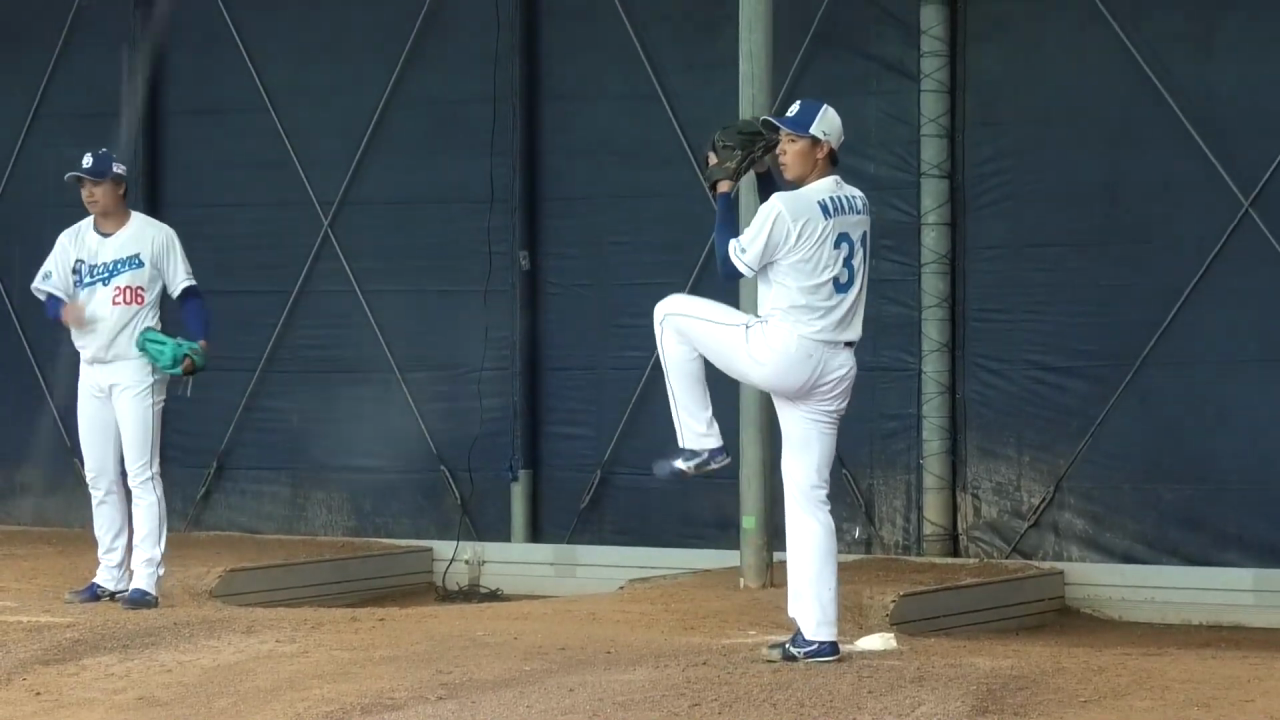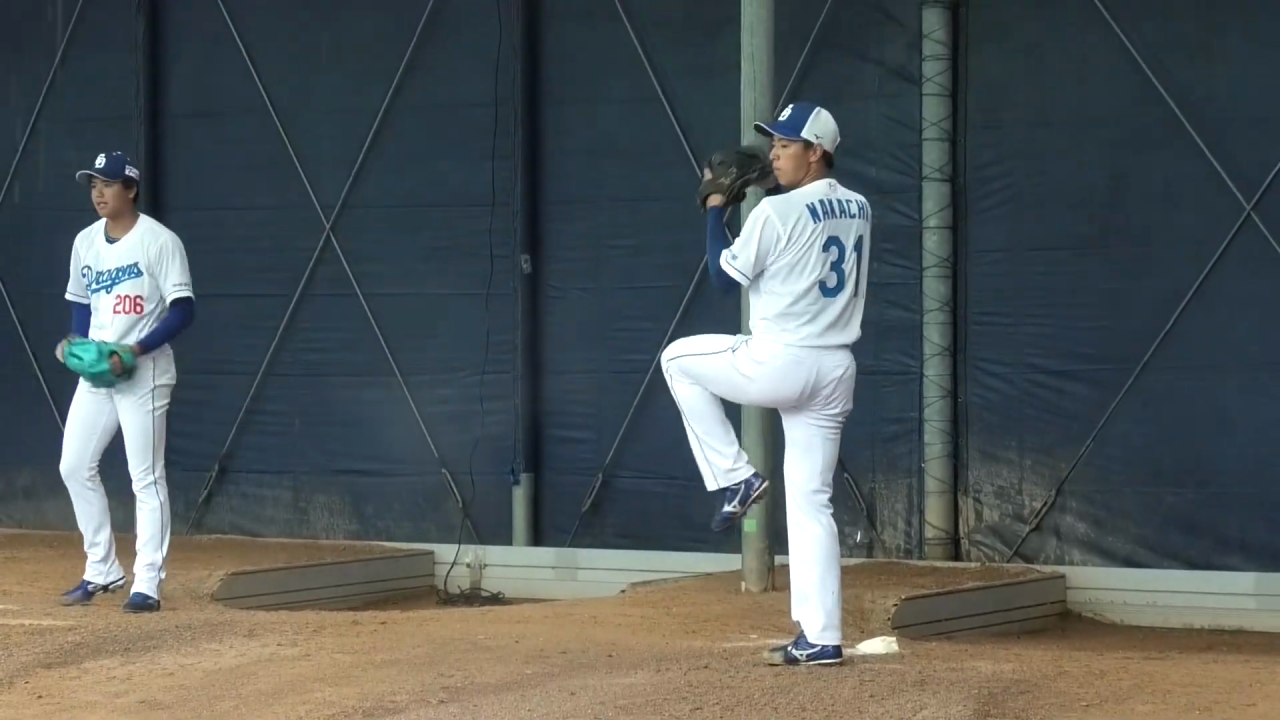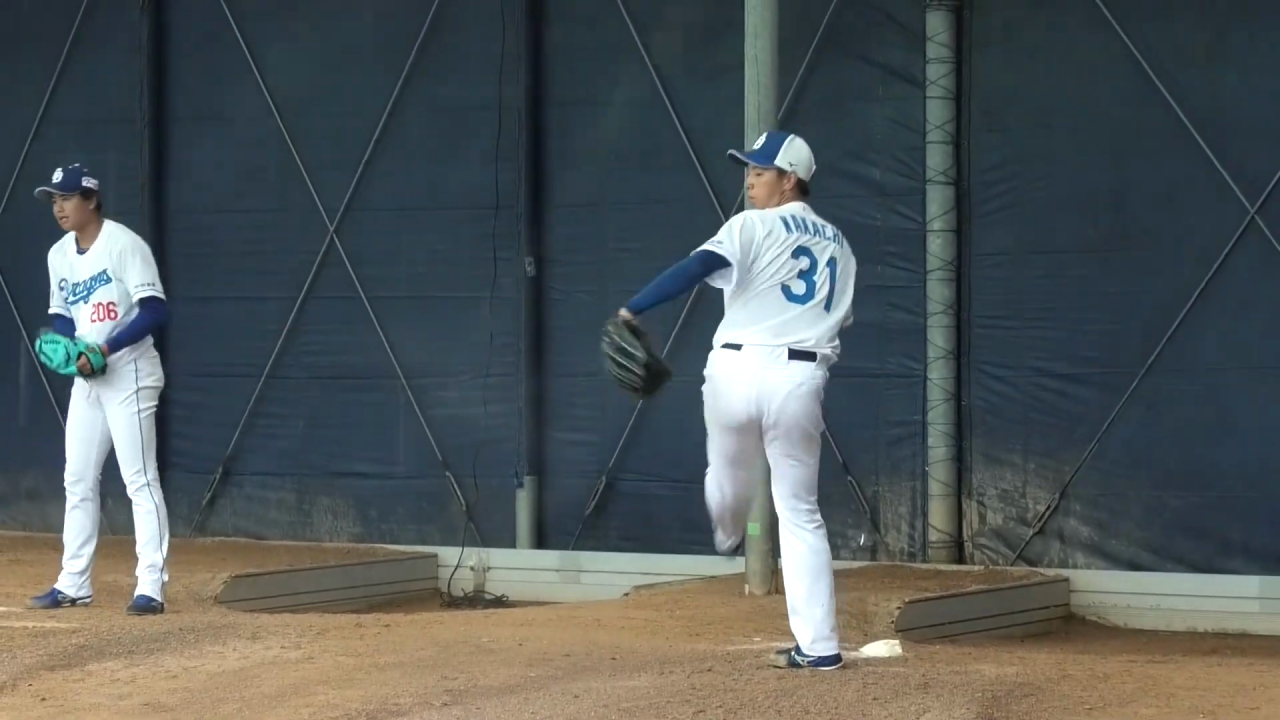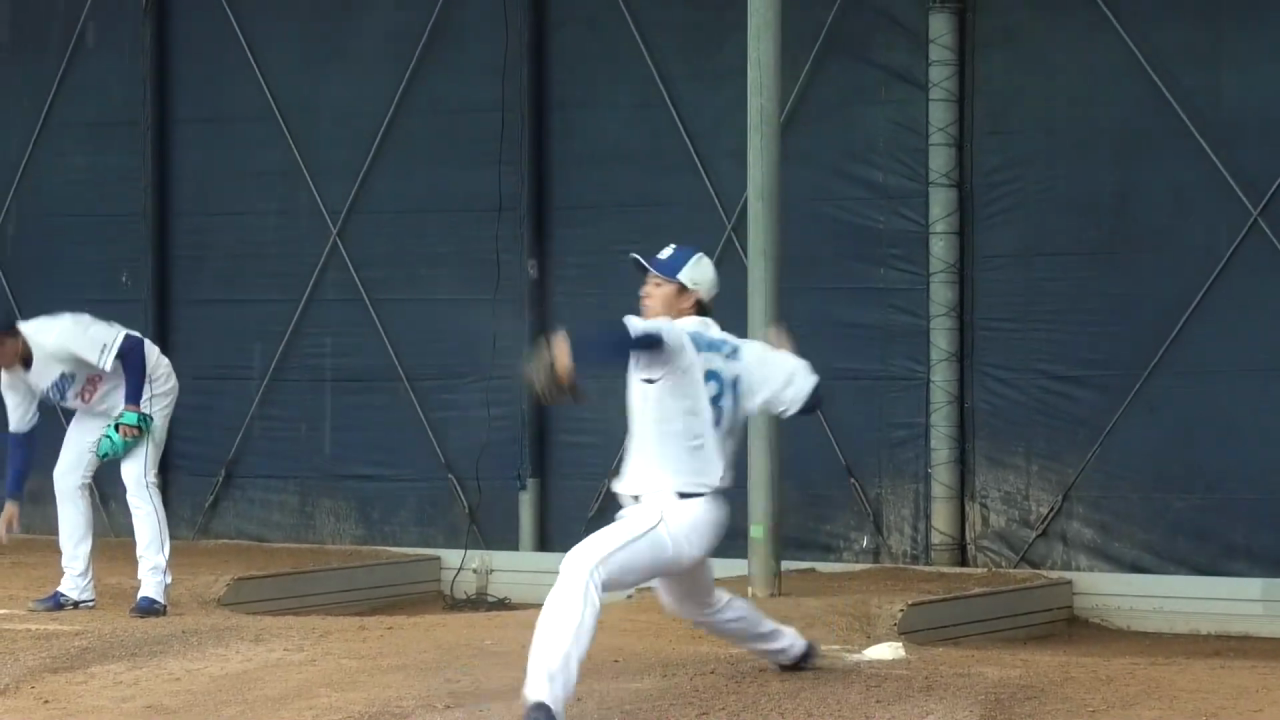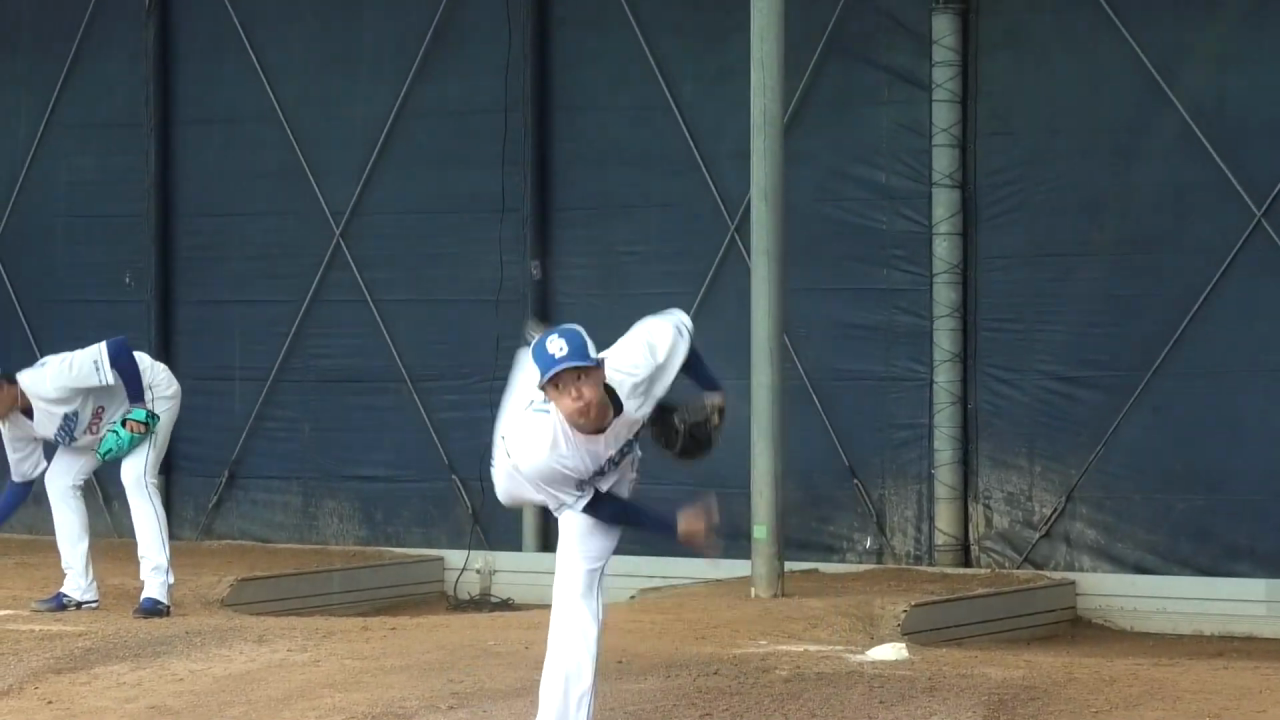
dt=0.4s
person 1, frame 1
left shoulder: (787, 207)
right shoulder: (856, 204)
left elbow: (730, 264)
left wrist: (724, 190)
right wrist: (760, 174)
left hip: (782, 352)
right hip: (834, 367)
left knee: (672, 314)
right knee: (808, 496)
left ankle: (700, 443)
right ankle: (816, 634)
person 1, frame 2
left shoulder: (775, 212)
right shoulder: (859, 209)
left elbow: (726, 277)
left wrist: (715, 208)
left hip: (776, 365)
right hip: (834, 371)
left knee: (680, 359)
right knee: (810, 501)
left ankle: (735, 478)
right ankle: (820, 637)
person 1, frame 3
left shoulder: (755, 225)
right shoulder: (839, 244)
left elbow: (707, 263)
left wrist: (634, 303)
left hip: (741, 371)
right hip: (802, 380)
left knee: (726, 481)
right knee: (800, 511)
left ankle: (728, 538)
right ankle: (821, 646)
person 1, frame 4
left shoulder: (675, 345)
right shoulder: (737, 352)
left elbow: (648, 341)
right elbow: (810, 397)
left wrist: (570, 349)
right wrist: (783, 358)
left hip: (678, 519)
right hip: (696, 515)
left knee: (582, 569)
right knee: (694, 601)
right ankle: (789, 646)
person 1, frame 5
left shoulder: (641, 367)
right shoulder: (537, 453)
left elbow: (676, 325)
right elbow: (594, 506)
left wrist: (709, 387)
right wrist: (676, 526)
left hip: (612, 477)
left knee: (578, 594)
right knee: (509, 482)
person 2, frame 1
left shoulder: (157, 235)
right shoulder: (71, 239)
left elbow: (187, 294)
right elbow: (46, 293)
left wrist: (198, 340)
right wrist: (63, 310)
left hip: (138, 370)
right hip: (91, 372)
left knee: (141, 475)
right knee: (99, 478)
left ankle: (146, 580)
right ankle: (111, 574)
person 2, frame 2
left shoulder: (161, 241)
right shoulder: (84, 241)
left elbow: (183, 311)
right elbow: (81, 302)
left wrist: (136, 349)
right wrist: (75, 339)
left hip: (144, 375)
left knee: (146, 479)
right knee: (75, 466)
left ankle: (148, 583)
right ankle: (102, 570)
person 2, frame 3
left shoulder: (125, 245)
right shoulder: (58, 254)
left elbow: (155, 310)
right elbow: (62, 314)
left wrist: (106, 349)
left hip: (130, 374)
right hip: (88, 377)
left knee: (139, 480)
right knee: (78, 481)
left ankle: (152, 587)
right ankle: (74, 584)
person 2, frame 4
left shoulder: (55, 338)
left elbow: (132, 348)
left wrist: (133, 411)
left hip: (146, 385)
right hip: (101, 400)
left knee: (137, 475)
right knee: (67, 477)
left ankle: (153, 590)
right ankle: (77, 587)
person 2, frame 5
left shoulder: (51, 381)
left elbow: (118, 348)
left wrist: (138, 408)
left hip: (148, 391)
left knee: (136, 477)
right knee: (59, 480)
left ankle: (157, 592)
right ankle: (79, 588)
